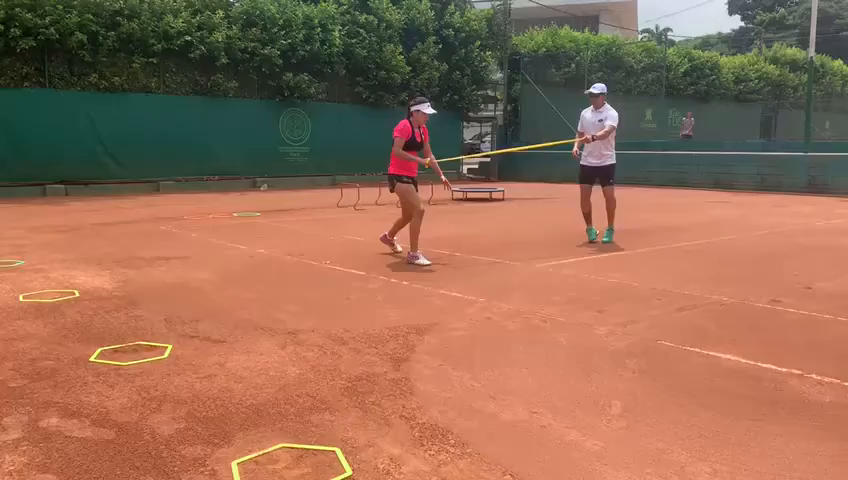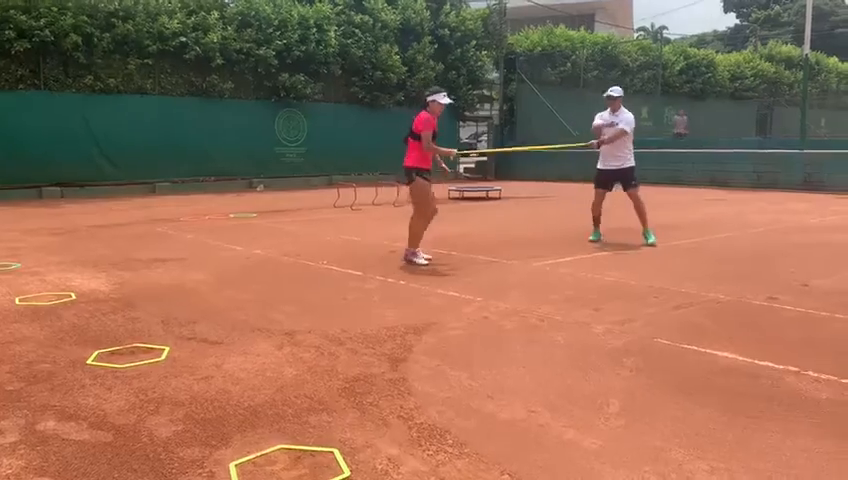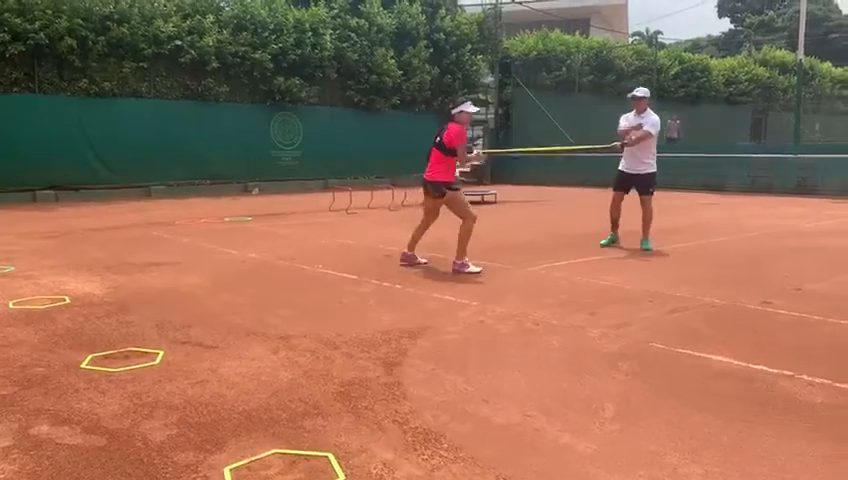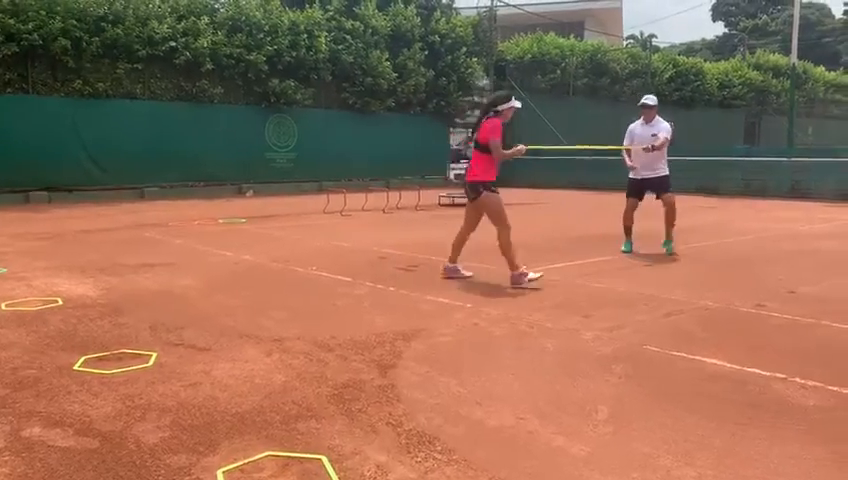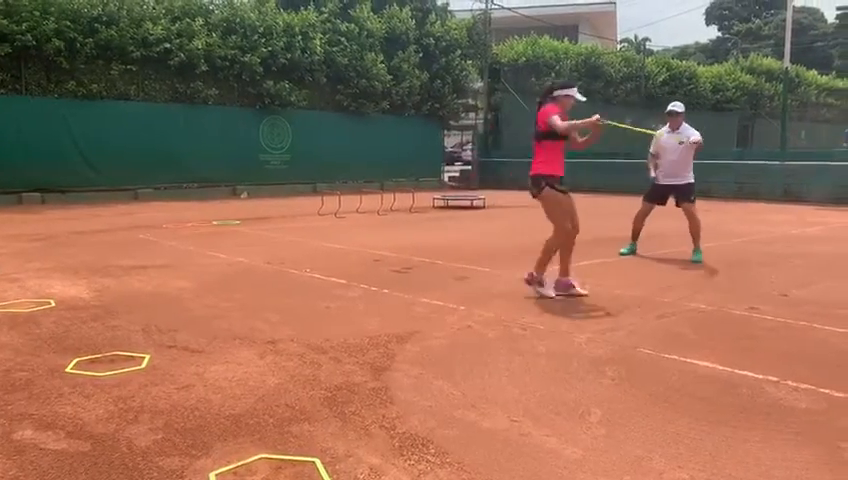
dt=0.4s
person 1, frame 1
left shoulder: (423, 130)
right shoulder: (404, 126)
left elbow: (428, 155)
right elbow: (397, 152)
left wrist: (441, 175)
right wrist: (420, 160)
left hip: (410, 176)
right hip: (398, 176)
left knee: (408, 215)
right knee: (418, 210)
left ankle: (389, 237)
right ankle: (414, 253)
person 1, frame 2
left shoulder: (430, 119)
right shoulder: (426, 118)
right elbow: (427, 146)
left wrist: (440, 163)
right wrist: (448, 152)
left hip: (417, 169)
right hip: (416, 170)
left knee: (420, 211)
right knee: (430, 210)
left ankle: (412, 250)
right ankle: (412, 250)
person 1, frame 3
left shoulder: (448, 128)
right shoulder: (459, 129)
right elbow: (462, 159)
left wrist: (470, 157)
right wrist: (473, 157)
left hip: (431, 180)
right hip: (442, 183)
left knee: (428, 219)
right knee: (469, 218)
left ankle: (409, 254)
right ankle: (460, 262)
person 1, frame 4
left shoulder: (489, 122)
right shoulder: (494, 125)
right elbow: (497, 157)
left wrist: (514, 153)
right wrist: (516, 151)
left hip: (477, 182)
right hip: (481, 184)
left knee: (469, 226)
right knee: (504, 227)
left ankle: (451, 266)
right ankle: (518, 274)
person 1, frame 5
left shoulder: (559, 114)
right shoulder: (549, 110)
left elbow: (576, 144)
right elbow: (561, 127)
left wrist: (592, 134)
right wrist: (588, 122)
left hip: (554, 179)
right hip: (543, 179)
left knee: (572, 228)
right knee: (563, 228)
left ankle: (564, 281)
right ankle: (536, 276)
person 2, frame 1
left shoulder: (611, 114)
right shoulder: (584, 113)
left elbow: (607, 132)
right elbow: (580, 134)
left wrist: (592, 137)
right wrist: (576, 146)
left hip: (606, 161)
right hip: (587, 161)
left knee: (609, 194)
right knee: (584, 194)
left ankle: (610, 229)
right ankle: (590, 229)
person 2, frame 2
left shoulder: (628, 116)
right shoulder: (601, 116)
left elbow: (616, 136)
right elbow: (595, 129)
left wrist: (599, 141)
right wrist: (603, 126)
left hip: (625, 164)
right hip: (604, 164)
left knee: (635, 196)
right knee: (598, 197)
left ankle: (647, 232)
right ankle: (596, 231)
person 2, frame 3
left shoulder: (653, 119)
right shoulder: (625, 118)
left elbow: (641, 137)
right elbow: (621, 132)
left wrist: (624, 143)
right wrist: (631, 128)
left hip: (646, 169)
right hip: (625, 167)
left knee: (646, 202)
right knee: (616, 200)
left ankle: (645, 238)
right ankle: (613, 235)
person 2, frame 4
left shoulder: (663, 126)
right shoulder: (633, 127)
left elbow: (662, 142)
right elbow: (626, 149)
left wrist: (652, 147)
right wrist: (628, 161)
left hip: (659, 173)
right hip: (637, 175)
left knee: (670, 203)
right knee: (629, 207)
left ankle: (669, 240)
right ankle: (628, 240)
person 2, frame 5
left shoulder: (689, 133)
right shoulder: (660, 134)
left elbow: (698, 141)
right elbow: (652, 156)
left wrist: (698, 143)
right wrist: (652, 171)
left hip: (683, 181)
right hip: (660, 180)
left knee: (691, 213)
right knee: (643, 211)
left ankle: (697, 249)
right ankle: (632, 244)
